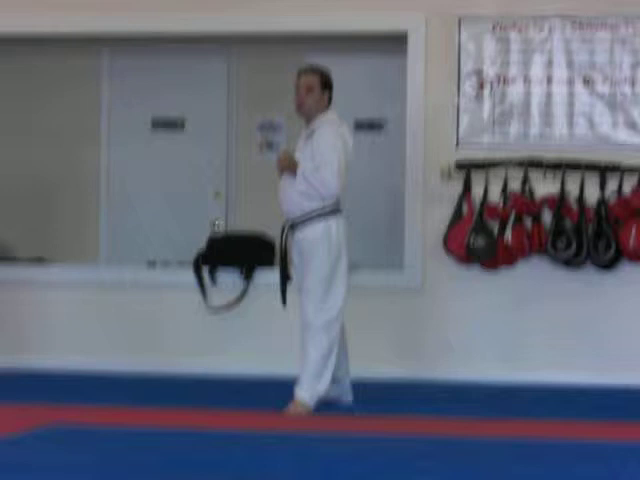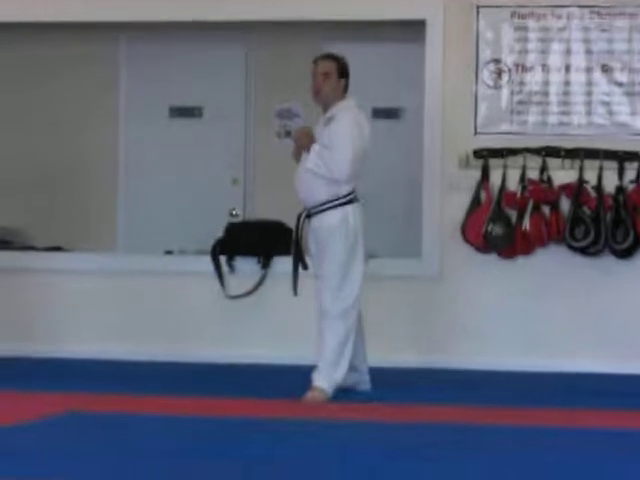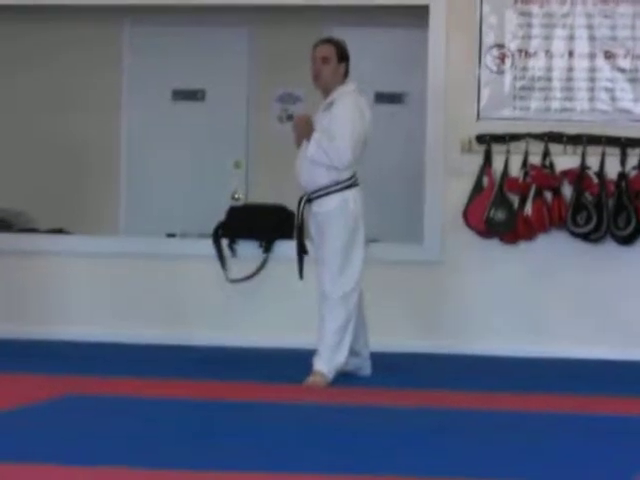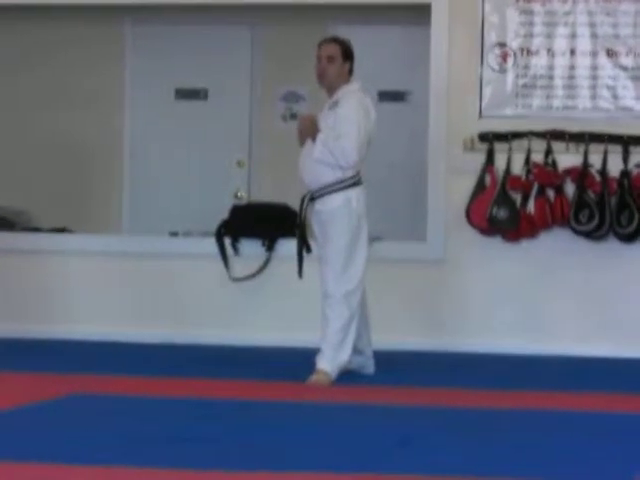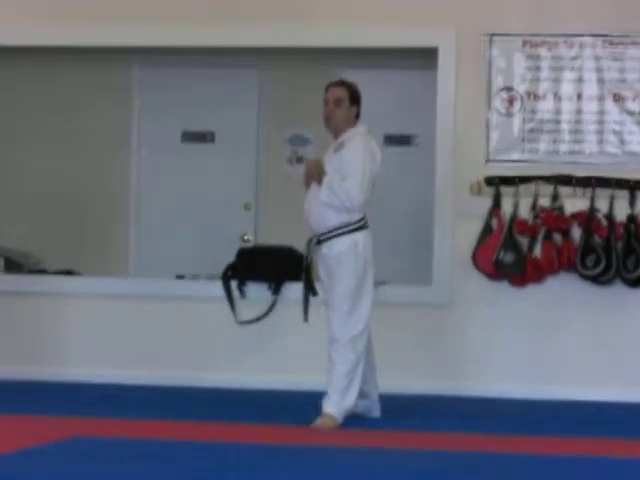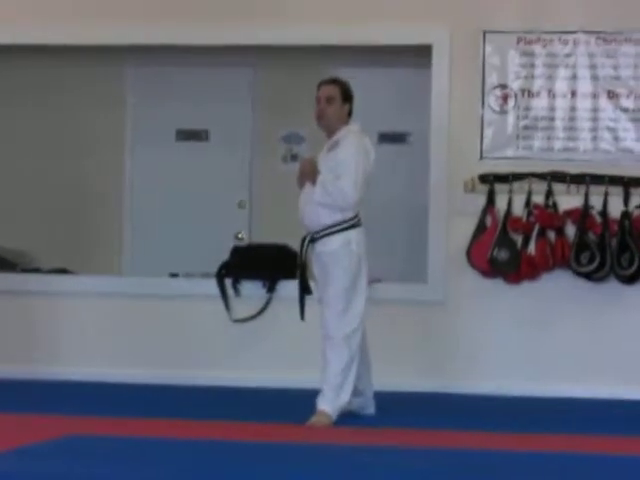
dt=0.5s
person 1, frame 1
left shoulder: (330, 131)
right shoulder: (311, 132)
left elbow: (331, 185)
left wrist: (296, 169)
right wrist: (289, 170)
left hip: (321, 232)
right hip: (306, 231)
left knee: (319, 313)
right knee: (325, 311)
left ankle: (307, 393)
right ankle: (336, 386)
person 1, frame 2
left shoulder: (348, 118)
right shoulder: (329, 120)
left elbow: (341, 168)
left wrist: (310, 146)
right wrist: (304, 153)
left hip: (337, 218)
right hip: (323, 219)
left knee: (335, 300)
right knee: (343, 299)
left ankle: (326, 380)
right ankle: (355, 374)
person 1, frame 3
left shoulder: (349, 103)
right shoulder: (330, 105)
left elbow: (342, 156)
left wrist: (310, 134)
right wrist: (305, 137)
left hip: (338, 203)
right hip: (323, 203)
left knee: (336, 285)
right knee: (345, 284)
left ankle: (326, 365)
right ankle: (356, 358)
person 1, frame 4
left shoulder: (354, 102)
right shoulder: (333, 105)
left elbow: (349, 155)
left wrist: (315, 135)
right wrist: (308, 137)
left hip: (341, 201)
right hip: (326, 202)
left knee: (339, 284)
right knee: (348, 282)
left ankle: (329, 363)
right ankle: (359, 357)
person 1, frame 5
left shoulder: (359, 144)
right shoulder: (339, 147)
left elbow: (353, 197)
left wrist: (321, 177)
right wrist: (313, 180)
left hip: (347, 245)
right hip: (332, 245)
left knee: (345, 328)
right knee: (353, 325)
left ankle: (335, 408)
right ankle: (364, 400)
person 1, frame 6
left shoulder: (353, 143)
right shoulder: (333, 146)
left elbow: (347, 196)
left wrist: (315, 177)
right wrist: (308, 180)
left hip: (341, 243)
right hip: (326, 243)
left knee: (339, 326)
right knee: (348, 323)
left ankle: (329, 405)
right ankle: (360, 398)
